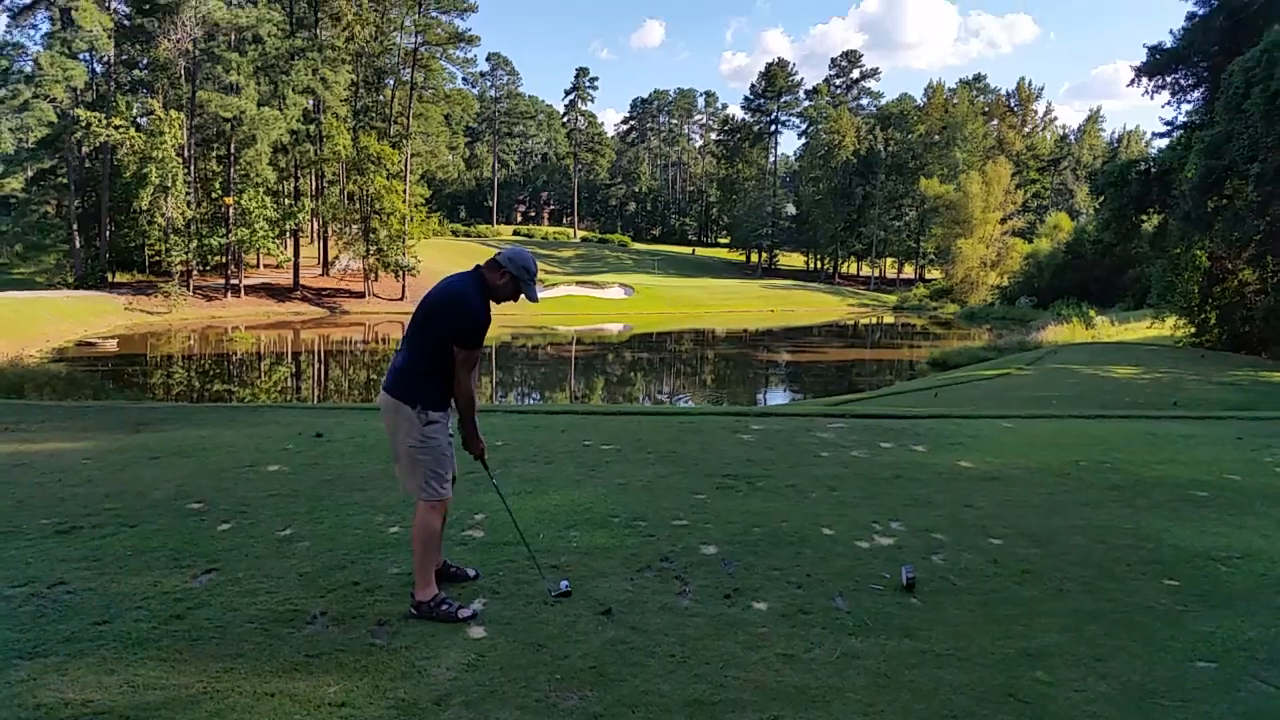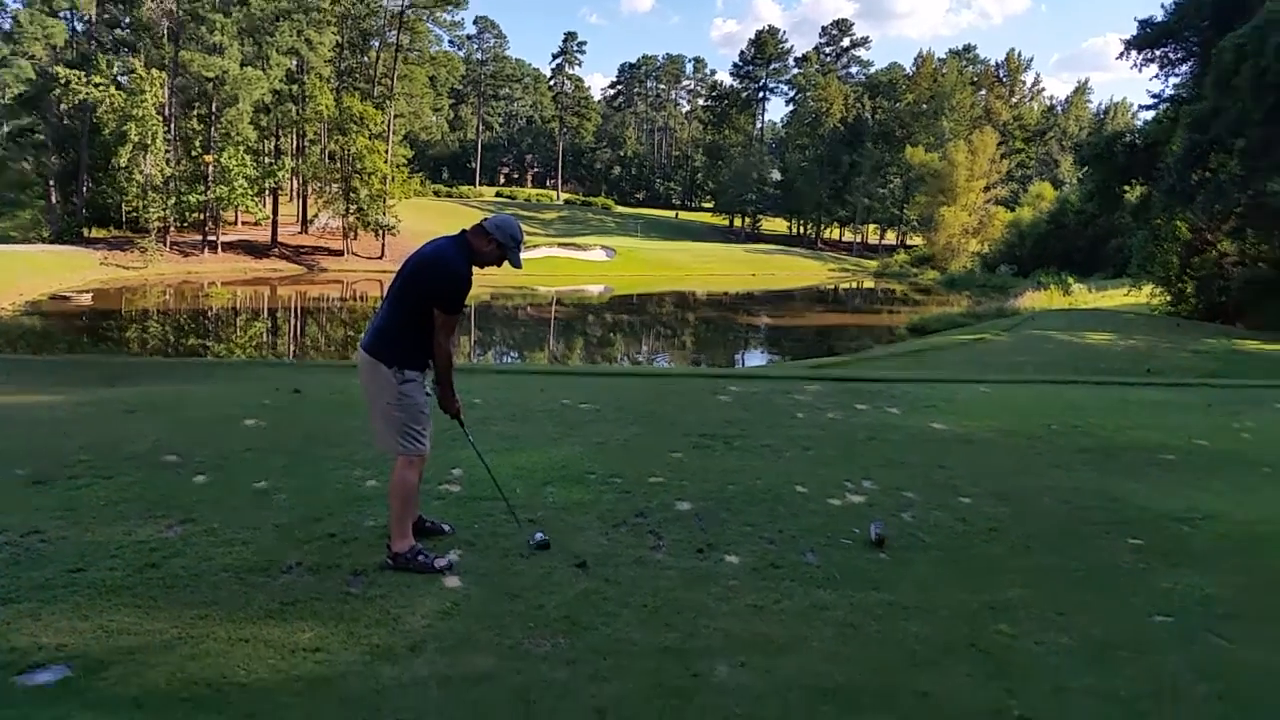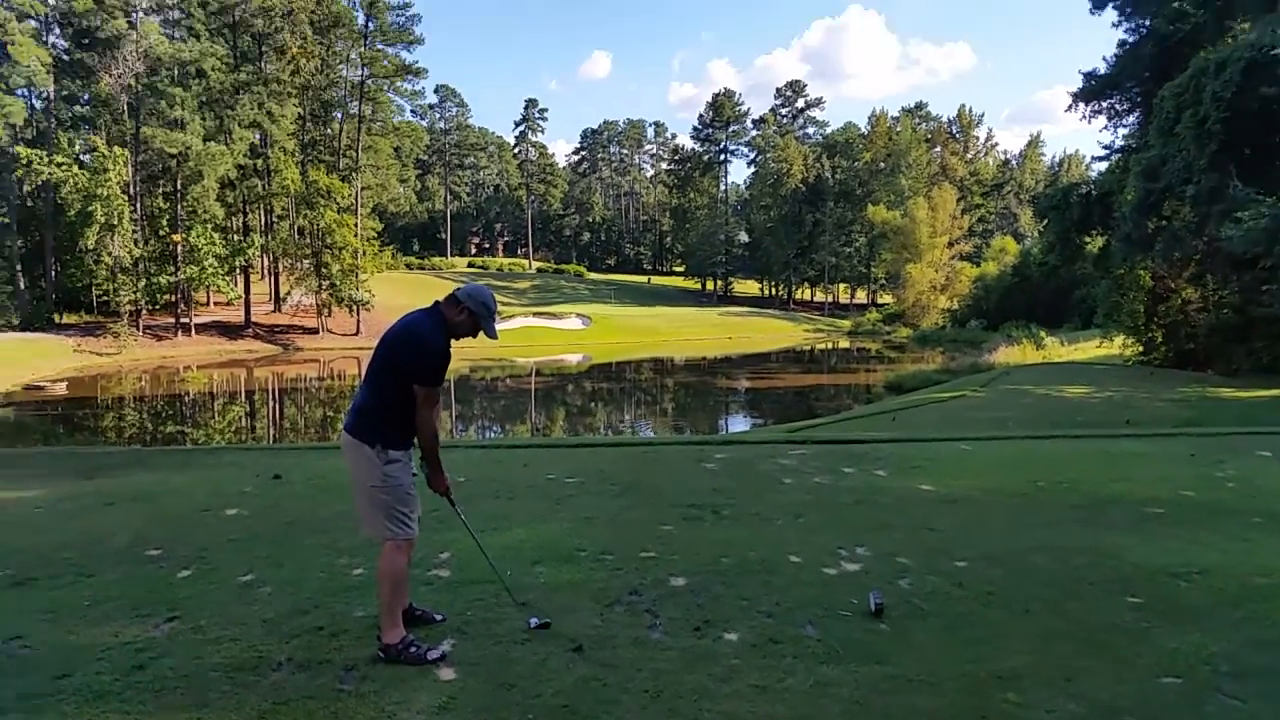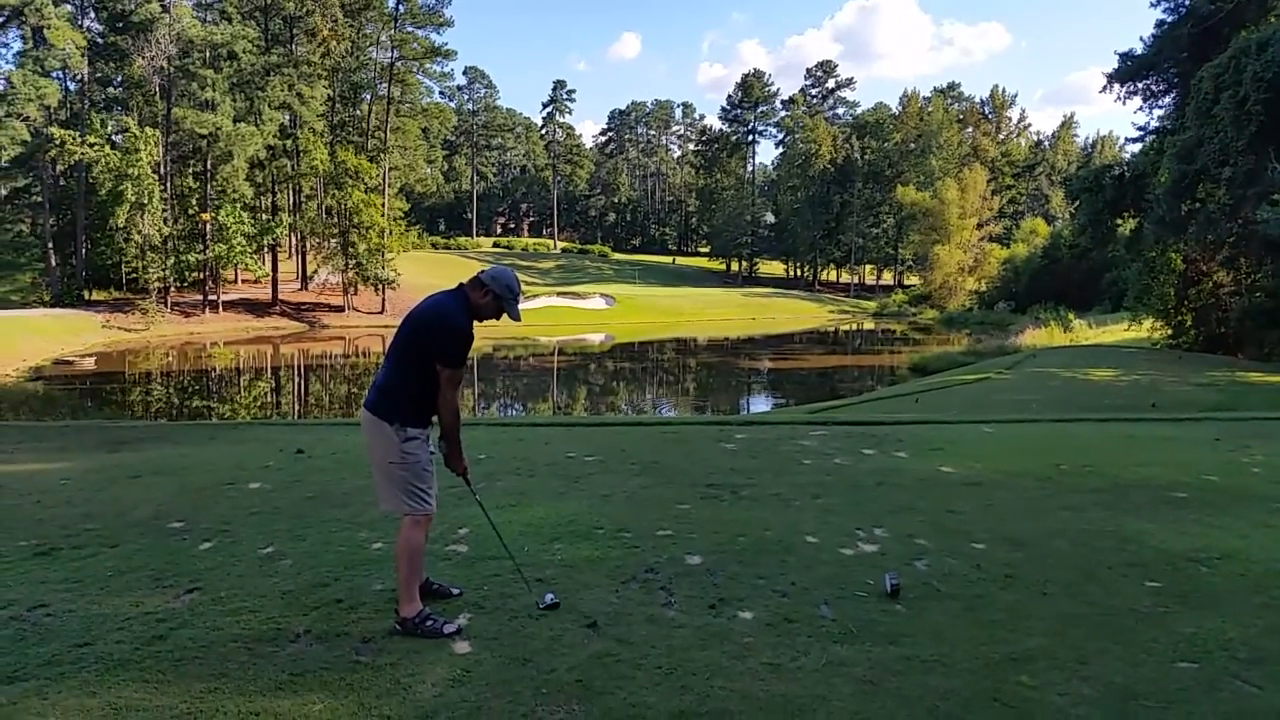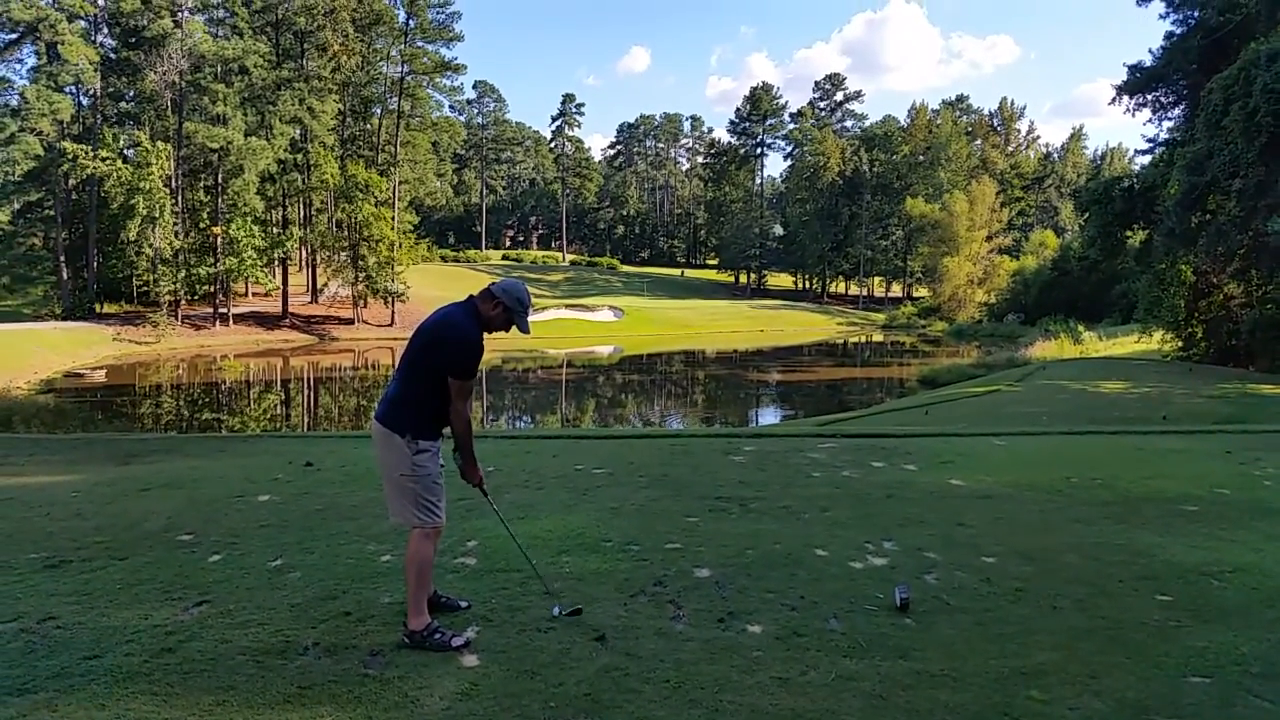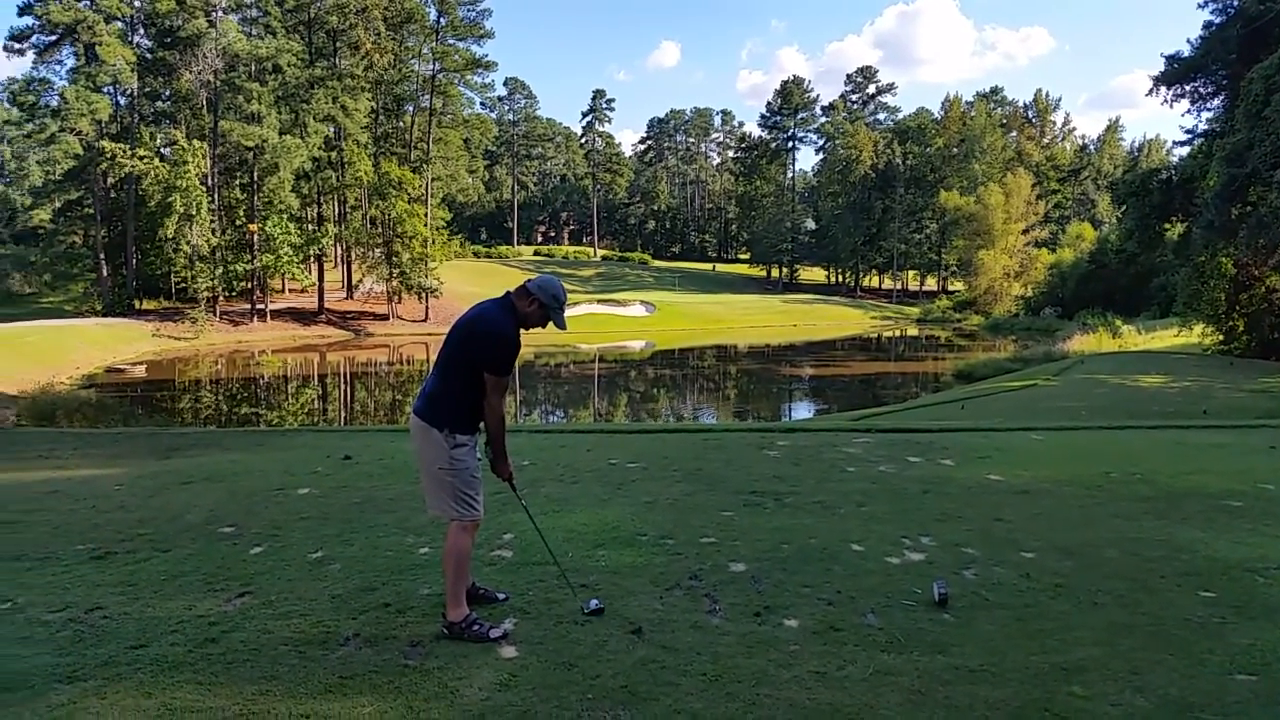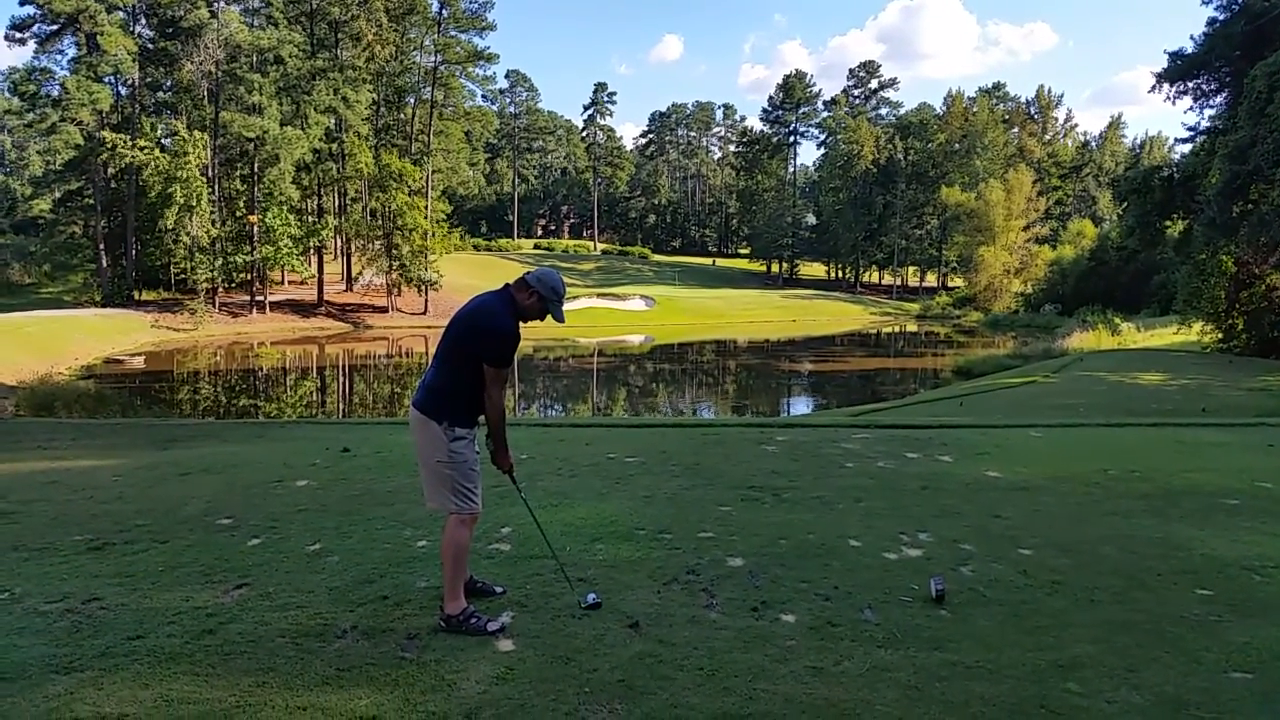
dt=0.7s
person 1, frame 1
left shoulder: (465, 288)
right shoulder: (470, 304)
left elbow: (465, 368)
right elbow: (462, 375)
left wrist: (467, 425)
right wrist: (471, 433)
left hip: (418, 397)
right hip: (415, 403)
left knee: (442, 485)
right knee: (432, 498)
left ankle: (435, 563)
right ankle: (425, 595)
person 1, frame 2
left shoulder: (449, 251)
right shoulder: (453, 268)
left elbow: (440, 331)
right elbow: (441, 339)
left wrist: (444, 384)
right wrist: (447, 393)
left hip: (392, 355)
right hip: (393, 362)
left knee: (414, 446)
right knee: (411, 453)
left ankle: (409, 518)
right ankle: (401, 546)
person 1, frame 3
left shoulder: (423, 323)
right shoulder: (431, 341)
right elbow: (425, 414)
left wrist: (429, 464)
right wrist: (436, 471)
left hip: (381, 437)
right hip: (378, 444)
left knee: (405, 529)
right knee: (400, 537)
left ankle: (400, 606)
right ankle: (392, 636)
person 1, frame 4
left shoulder: (447, 305)
right shoulder: (454, 322)
right elbow: (447, 395)
left wrist: (447, 444)
right wrist: (455, 452)
left hip: (398, 415)
right hip: (396, 421)
left knee: (420, 507)
right knee: (418, 513)
left ankle: (416, 581)
right ankle: (410, 611)
person 1, frame 5
left shoulder: (457, 316)
right shoulder: (465, 334)
right elbow: (458, 406)
left wrist: (462, 454)
right wrist: (469, 463)
left hip: (408, 426)
right hip: (407, 433)
left knee: (427, 521)
right knee: (426, 525)
left ankle: (425, 594)
right ankle: (417, 624)
person 1, frame 6
left shoulder: (493, 313)
right shoulder: (502, 331)
right elbow: (493, 402)
left wrist: (493, 449)
right wrist: (500, 458)
left hip: (444, 421)
right hip: (445, 428)
left knee: (464, 514)
right knee: (465, 519)
left ankle: (463, 585)
right ankle: (456, 615)
person 1, frame 7
left shoulder: (492, 304)
right shoulder: (501, 323)
right elbow: (493, 394)
left wrist: (495, 443)
right wrist: (501, 450)
left hip: (444, 413)
right hip: (444, 421)
left knee: (463, 507)
right knee: (463, 512)
left ankle: (461, 579)
right ankle: (454, 608)
